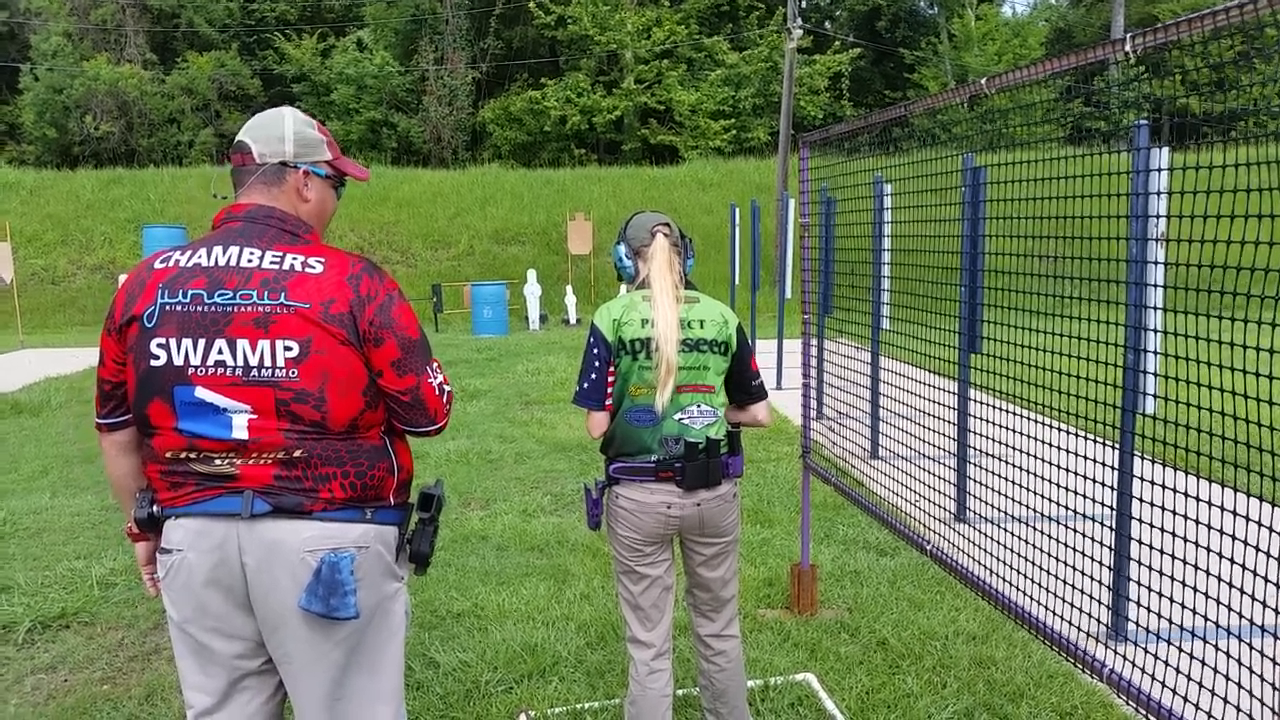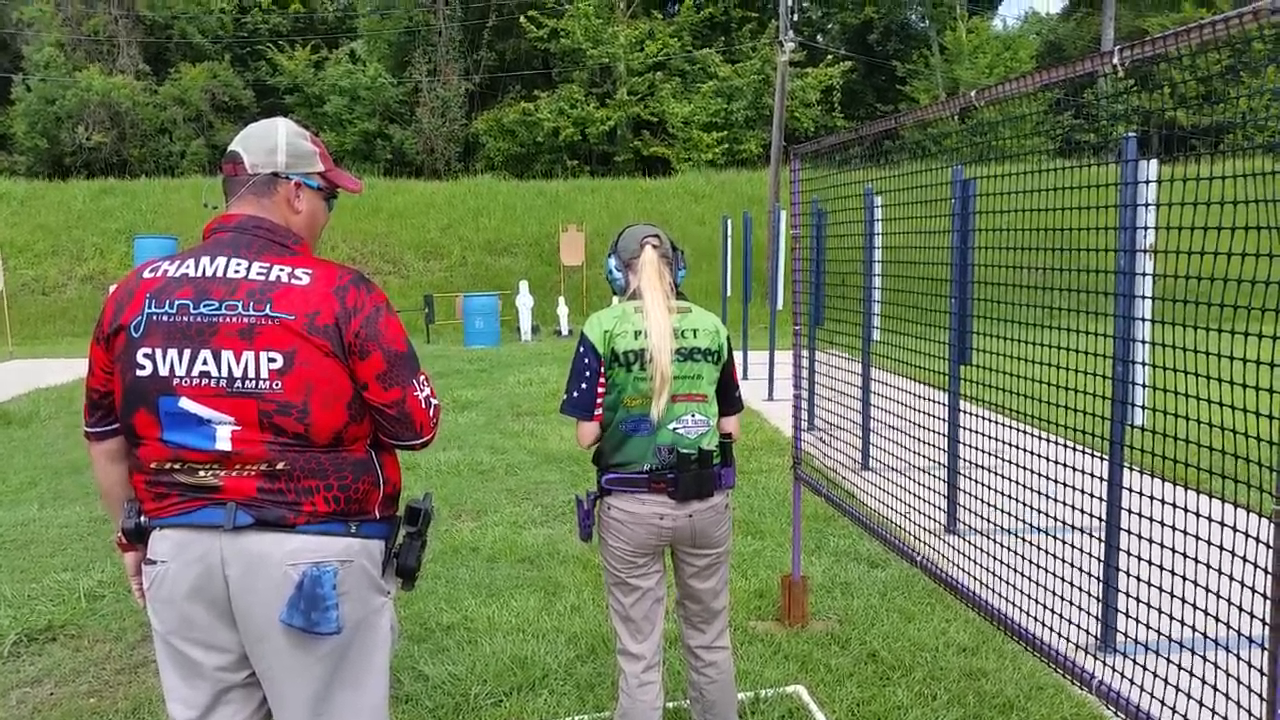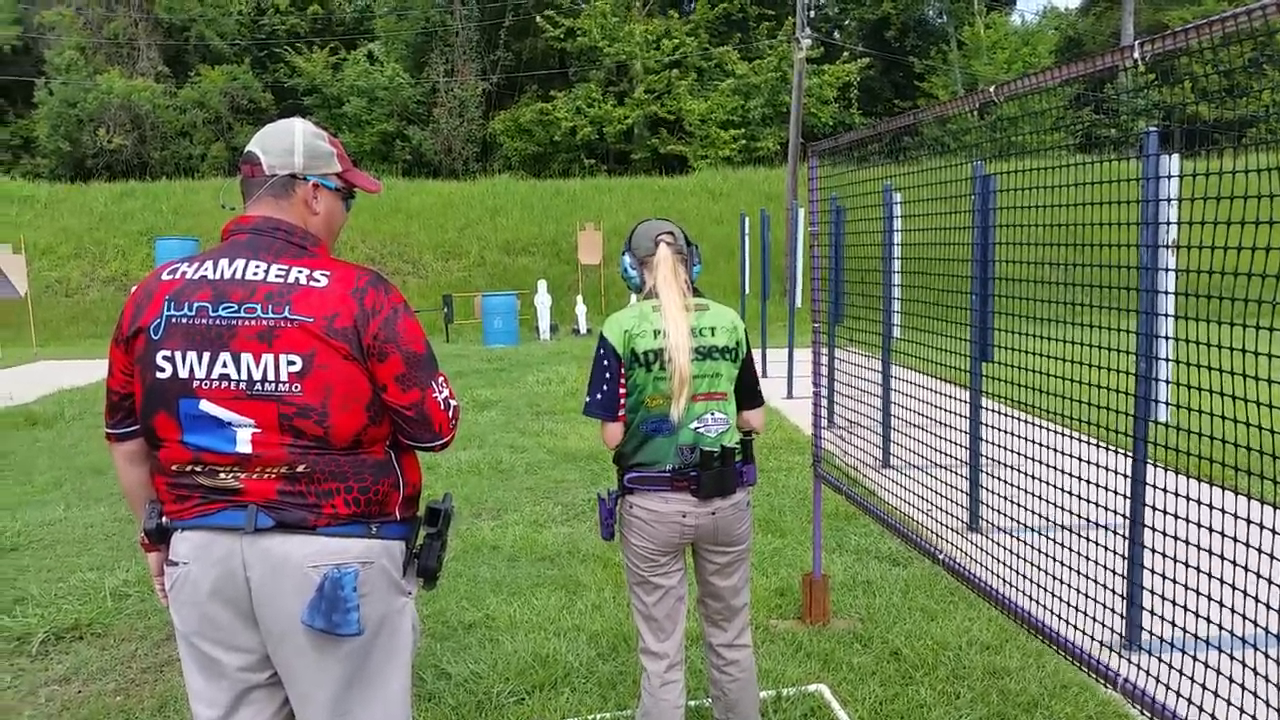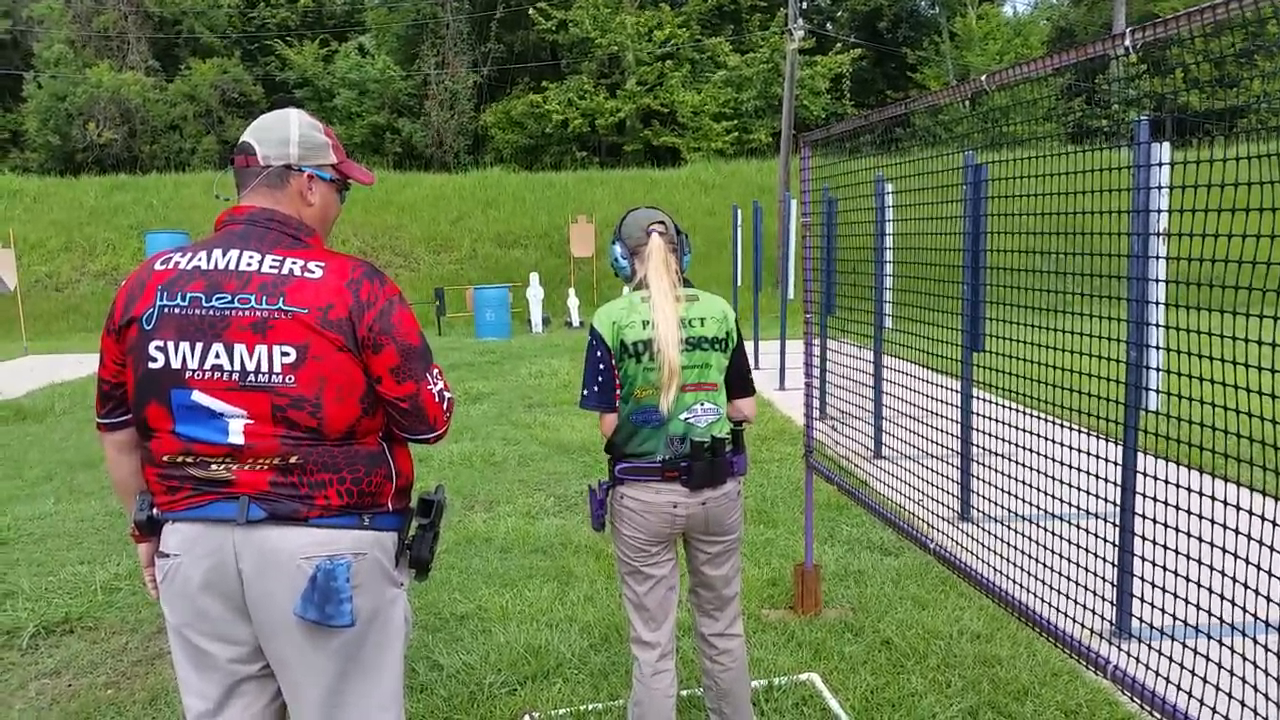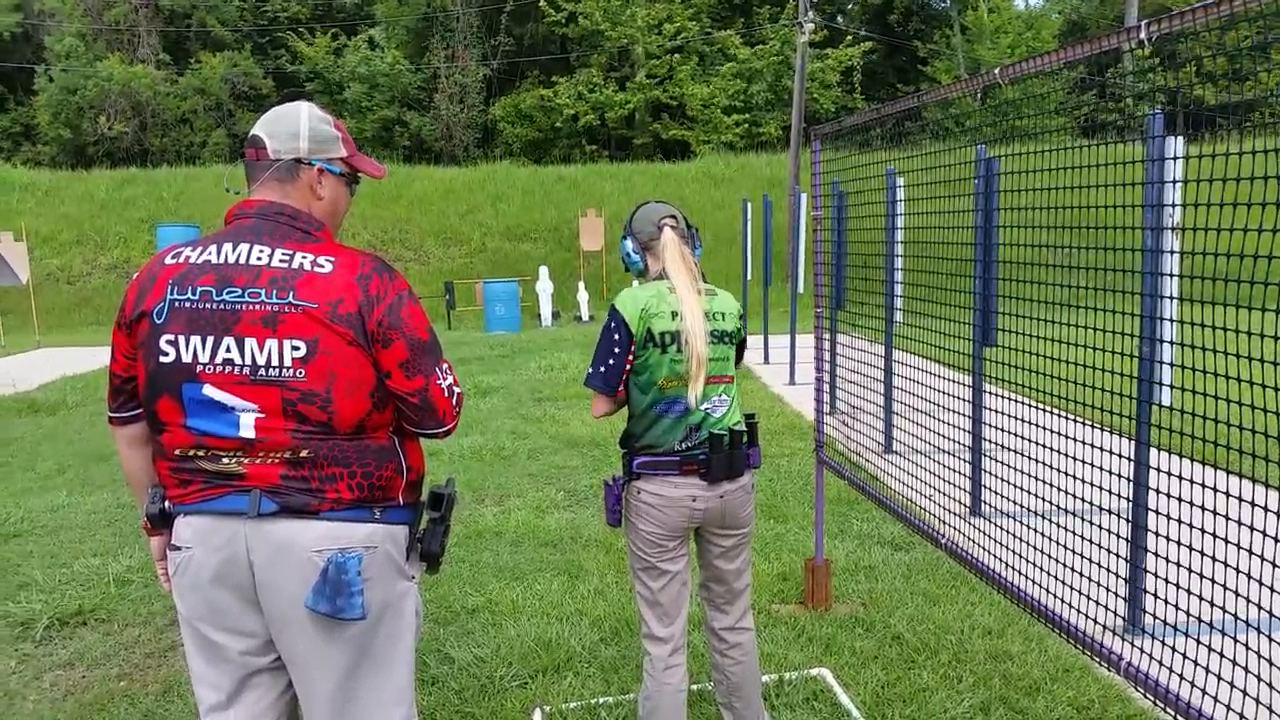
dt=1s
person 1, frame 1
left shoulder: (146, 283)
right shoulder: (353, 280)
left elbow: (117, 430)
right elbow: (429, 415)
left wrist: (144, 527)
left hip: (196, 537)
right hip: (326, 541)
person 1, frame 2
left shoulder: (135, 293)
right shoulder: (341, 293)
left elbow: (106, 439)
right elbow: (416, 427)
left wrist: (133, 535)
left hip: (180, 550)
right hip: (311, 554)
person 1, frame 3
left shoulder: (153, 295)
right shoulder: (359, 294)
left elbow: (127, 440)
right elbow: (435, 430)
left wrist: (158, 536)
left hip: (202, 551)
right hip: (331, 556)
person 1, frame 4
left shoulder: (145, 285)
right shoulder: (354, 286)
left elbow: (118, 432)
right elbow: (430, 420)
left wrist: (148, 529)
left hip: (192, 543)
right hip: (325, 547)
person 1, frame 5
left shoulder: (156, 278)
right shoulder: (363, 280)
left elbow: (130, 425)
right elbow: (439, 414)
left wrist: (159, 523)
left hip: (205, 537)
right hip: (338, 541)
person 2, frame 1
left shoulder: (613, 316)
right shoulder: (721, 316)
left elbow: (598, 426)
right elbow: (758, 414)
left hip: (640, 495)
right hip: (714, 490)
left knee: (649, 641)
right knee: (719, 628)
person 2, frame 2
left shoulder: (604, 327)
right shoulder: (711, 326)
left elbow: (587, 434)
right elbow: (730, 427)
left hip: (632, 505)
right hip: (705, 500)
left knee: (639, 654)
right knee: (710, 639)
person 2, frame 3
left shoulder: (622, 328)
right shoulder: (729, 322)
left elbow: (612, 435)
right elbow: (753, 420)
left hip: (653, 504)
right hip: (726, 497)
left knee: (661, 651)
right knee: (732, 636)
person 2, frame 4
left shoulder: (612, 319)
right shoulder: (719, 311)
left elbow: (608, 425)
right elbow: (745, 408)
left hip: (644, 494)
right hip: (718, 488)
left knee: (652, 641)
right knee: (723, 626)
person 2, frame 5
left shoulder: (634, 304)
right shoulder: (728, 305)
left elbow: (601, 404)
left wrist: (642, 379)
left hip: (660, 488)
right hip: (730, 481)
left knee: (664, 635)
right knee: (733, 619)
